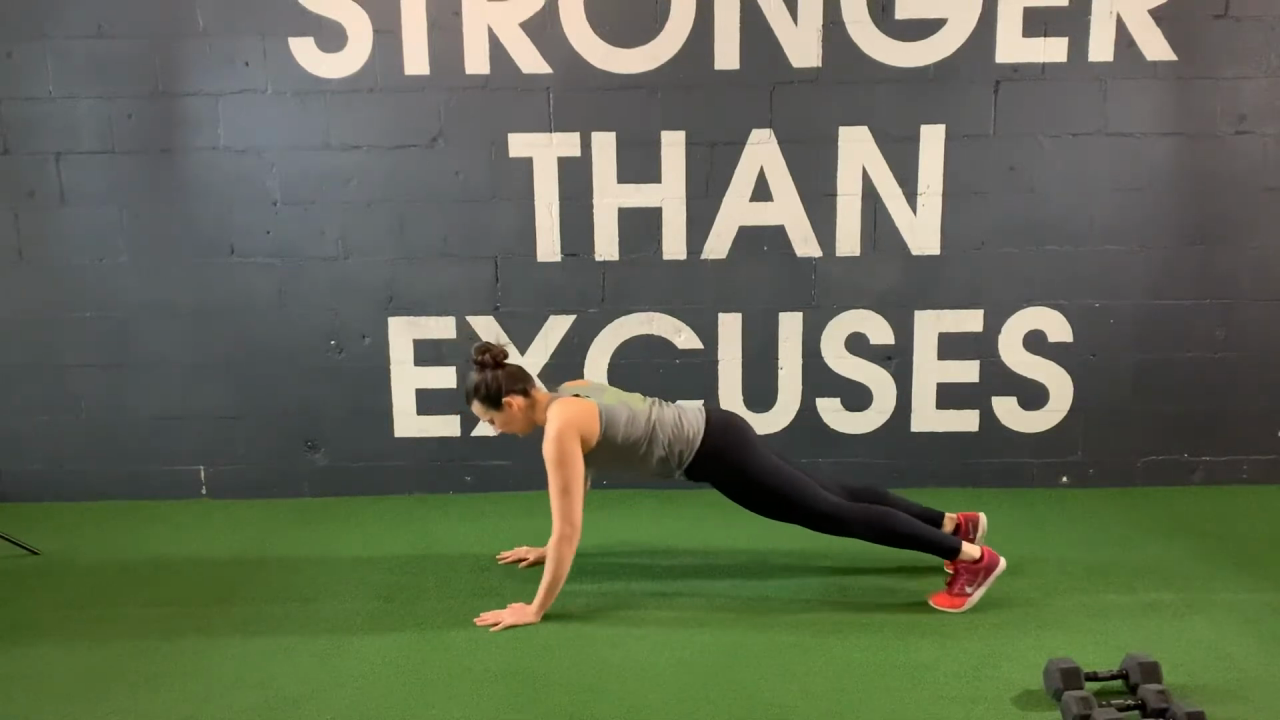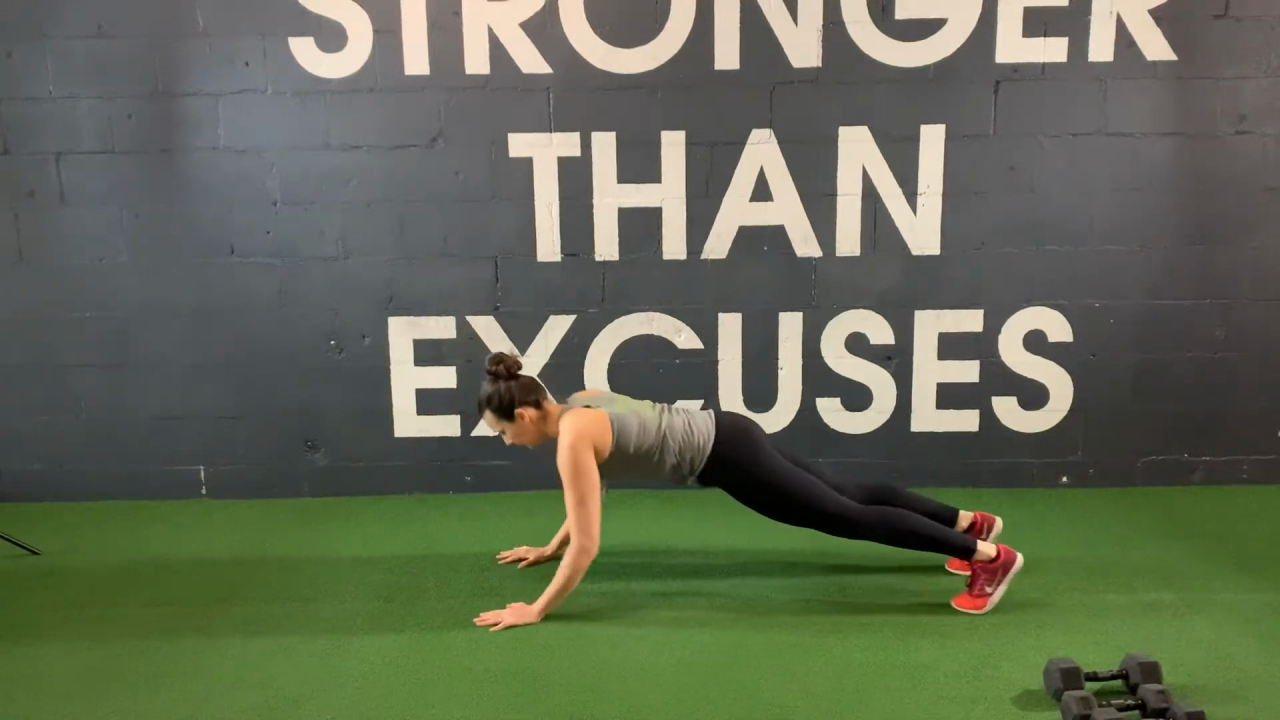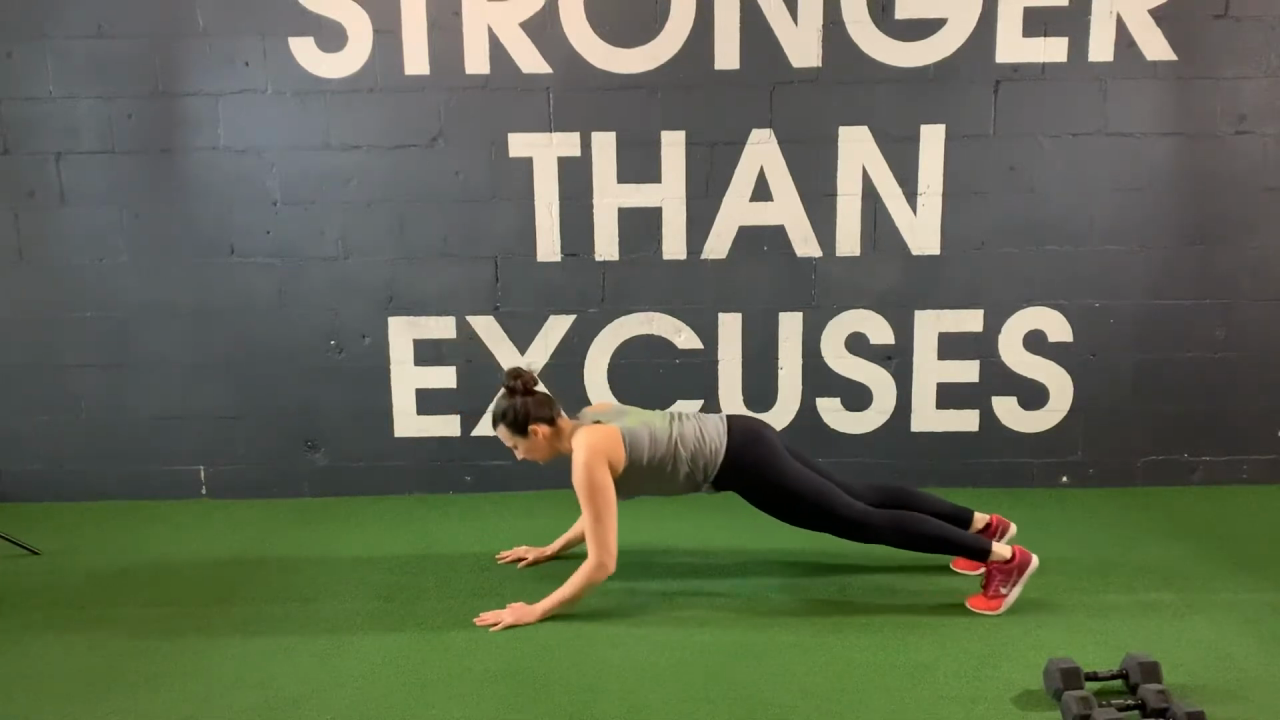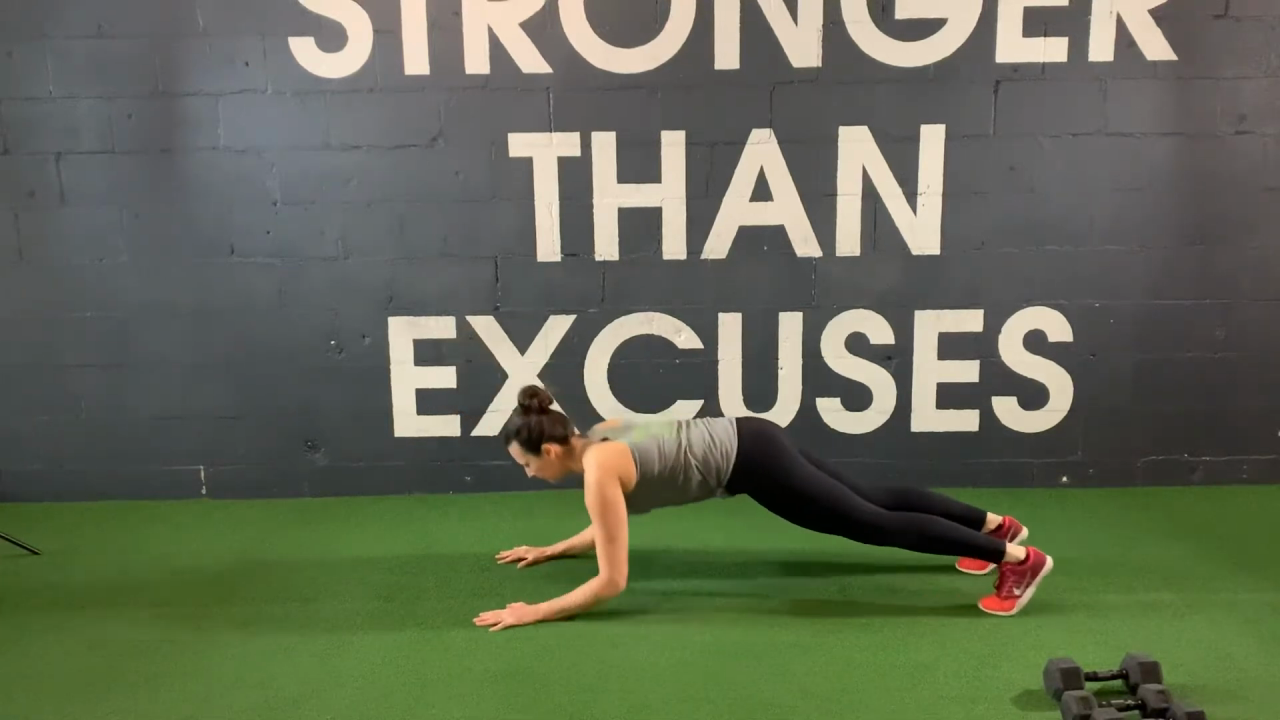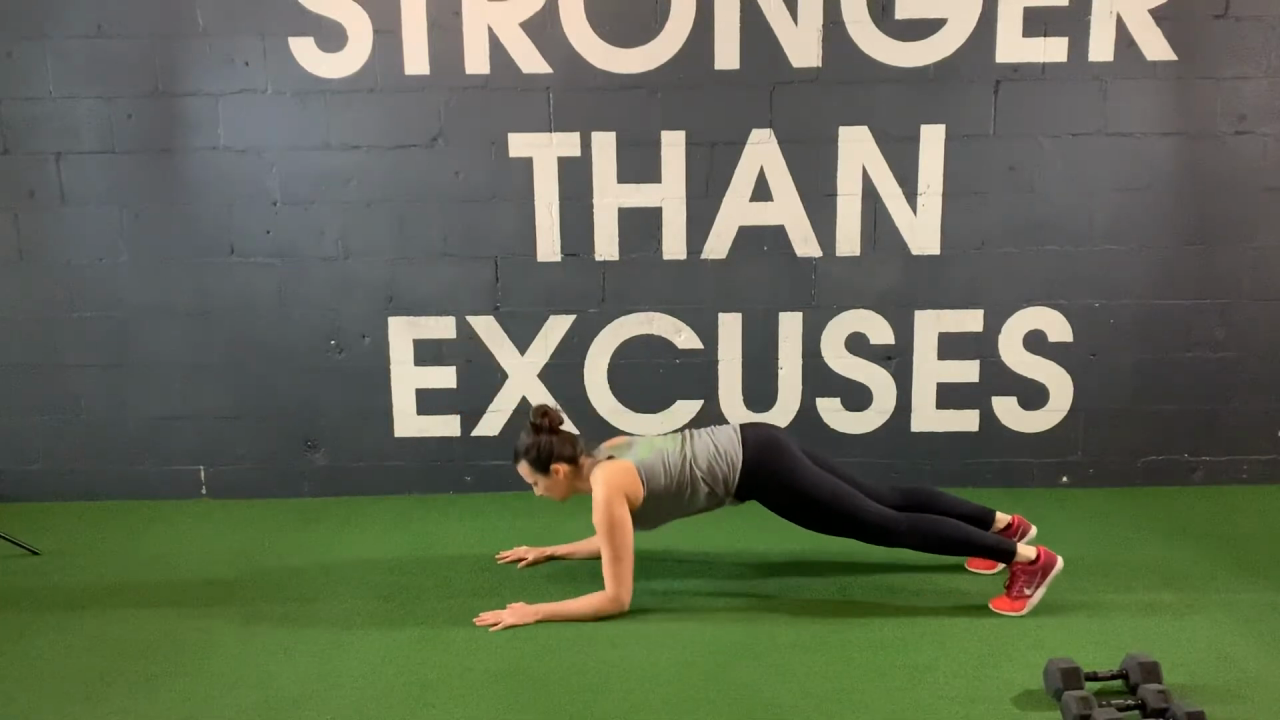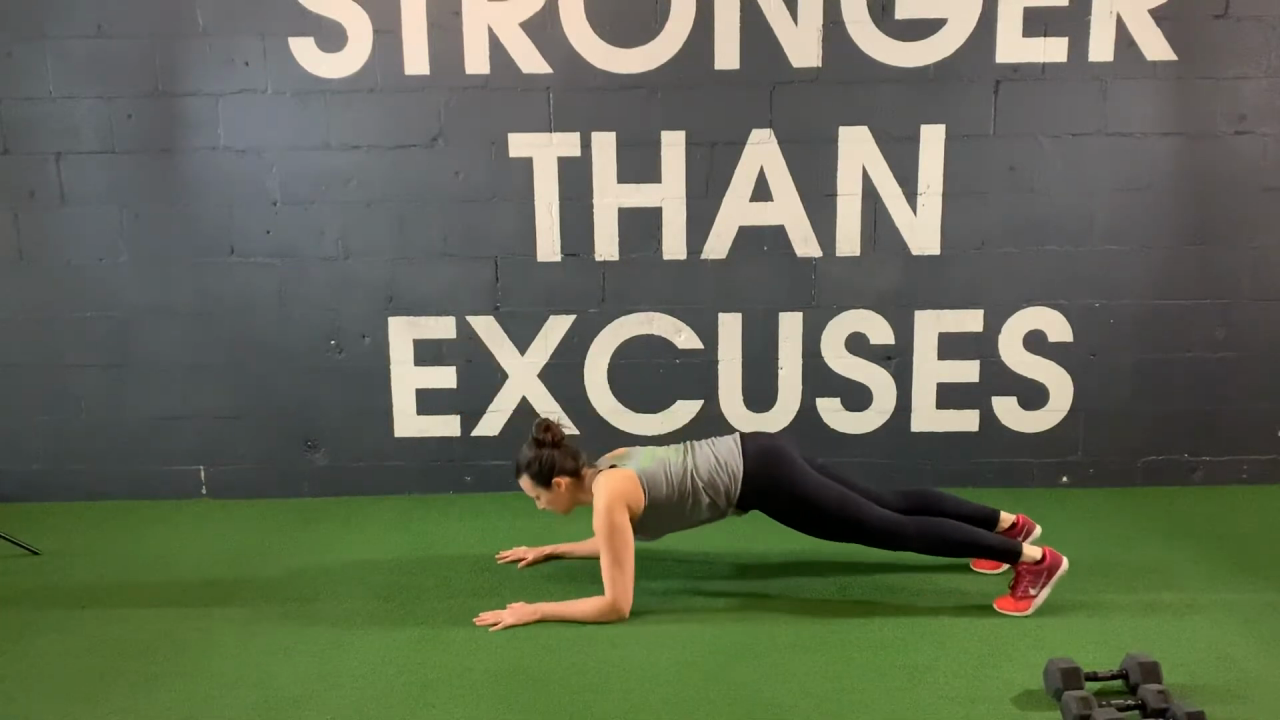
dt=0.1s
person 1, frame 1
left shoulder: (560, 428)
right shoulder: (566, 394)
left elbow: (567, 530)
right elbow: (577, 487)
left wrist: (536, 608)
right wrist: (547, 550)
left hip: (714, 451)
right hip: (714, 430)
left knee: (832, 513)
right knee: (832, 495)
left ankle: (971, 557)
right ankle: (956, 522)
person 1, frame 2
left shoulder: (571, 441)
right shoulder: (575, 406)
left elbow: (584, 547)
right elbow: (587, 503)
left wrist: (536, 609)
right wrist: (545, 550)
left hip: (726, 455)
right hip: (725, 434)
left knee: (847, 517)
right knee: (846, 496)
left ankle: (990, 555)
right ankle: (969, 521)
person 1, frame 3
left shoulder: (585, 454)
right shoulder: (586, 420)
left elbow: (603, 563)
right elbow: (600, 513)
left wrist: (537, 611)
right wrist: (547, 550)
left hip: (738, 458)
right hip: (738, 436)
left knee: (860, 521)
right knee: (860, 497)
left ankle: (1003, 557)
right ankle: (982, 524)
person 1, frame 4
left shoulder: (598, 472)
right shoulder: (596, 437)
left elbow: (612, 583)
right elbow: (608, 529)
left wrist: (535, 612)
right wrist: (550, 551)
left hip: (752, 462)
right hip: (749, 439)
left knee: (874, 524)
right knee: (873, 499)
left ankle: (1018, 557)
right ankle: (995, 523)
person 1, frame 5
left shoulder: (606, 489)
right shoulder: (603, 453)
left elbow: (617, 597)
right elbow: (613, 541)
left wrist: (535, 613)
right wrist: (549, 551)
left hip: (757, 468)
right hip: (756, 444)
left knee: (882, 525)
right knee: (882, 498)
left ankle: (1028, 557)
right ankle: (1004, 523)
person 1, frame 6
left shoulder: (607, 498)
right shoulder: (605, 465)
left elbow: (617, 604)
right elbow: (617, 543)
left wrist: (535, 611)
right wrist: (549, 550)
left hip: (760, 477)
right hip: (755, 453)
left knee: (890, 530)
right knee: (884, 502)
left ankle: (1034, 559)
right ankle: (1009, 523)
